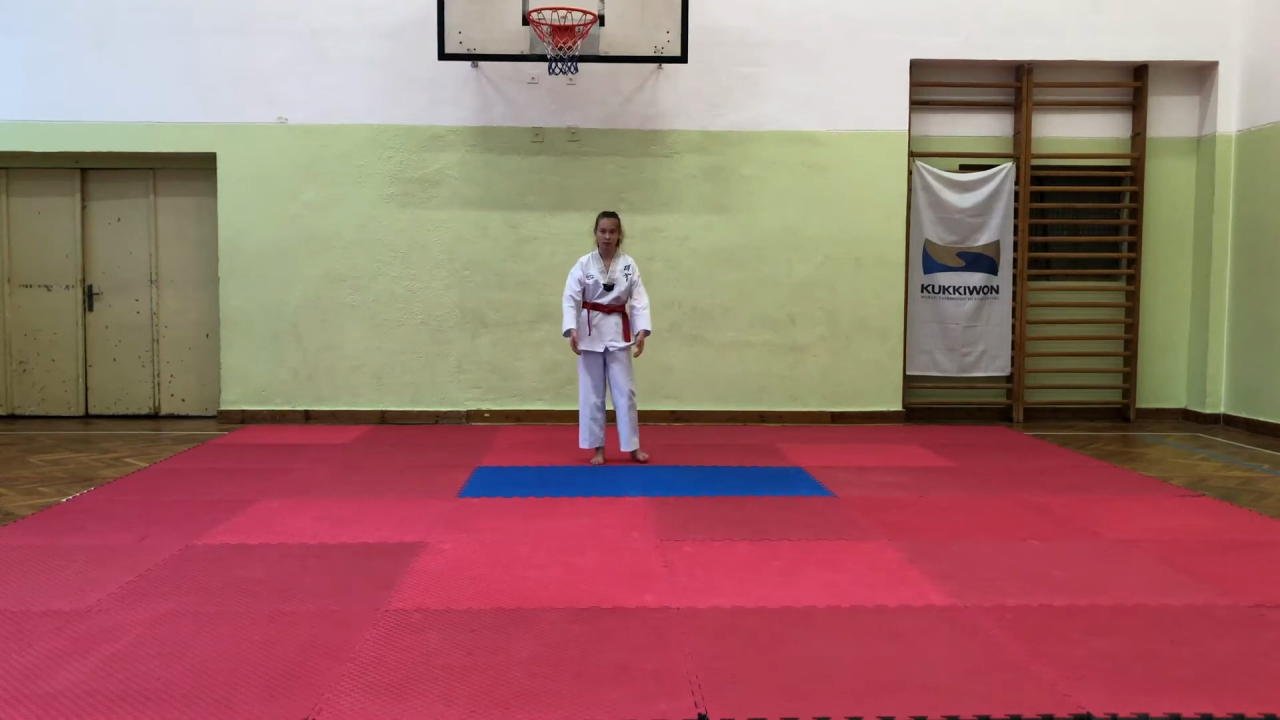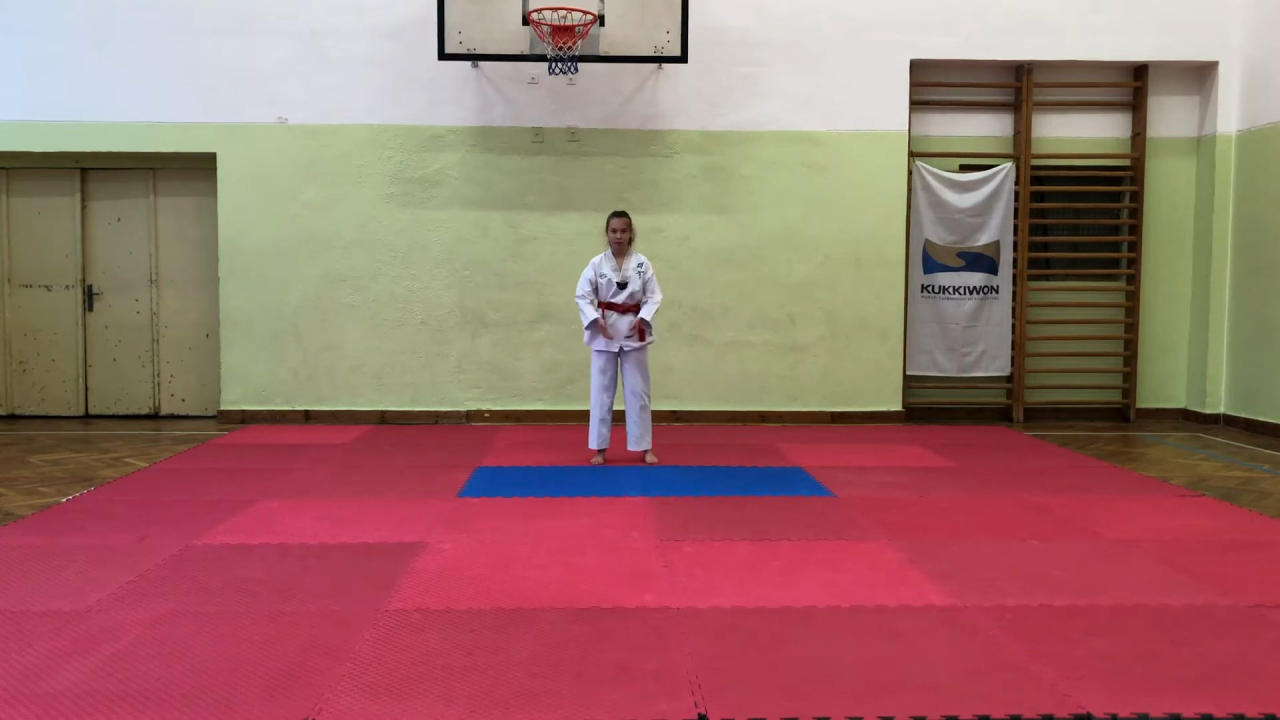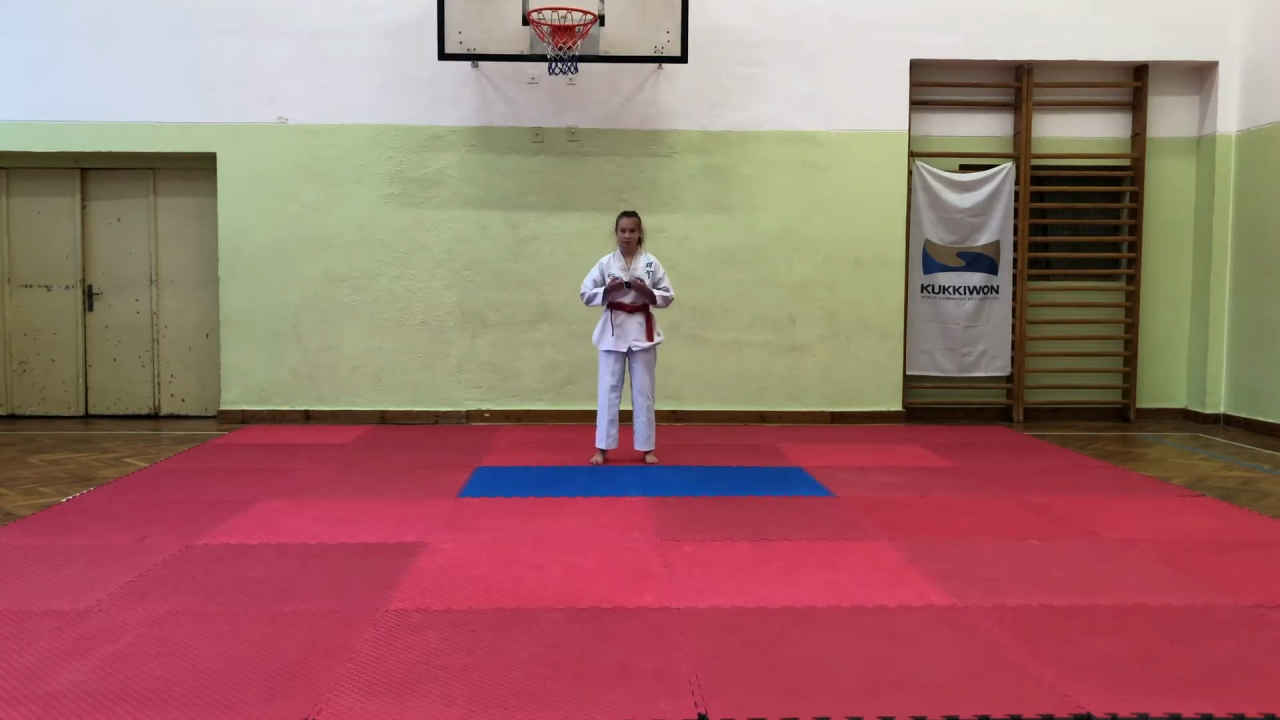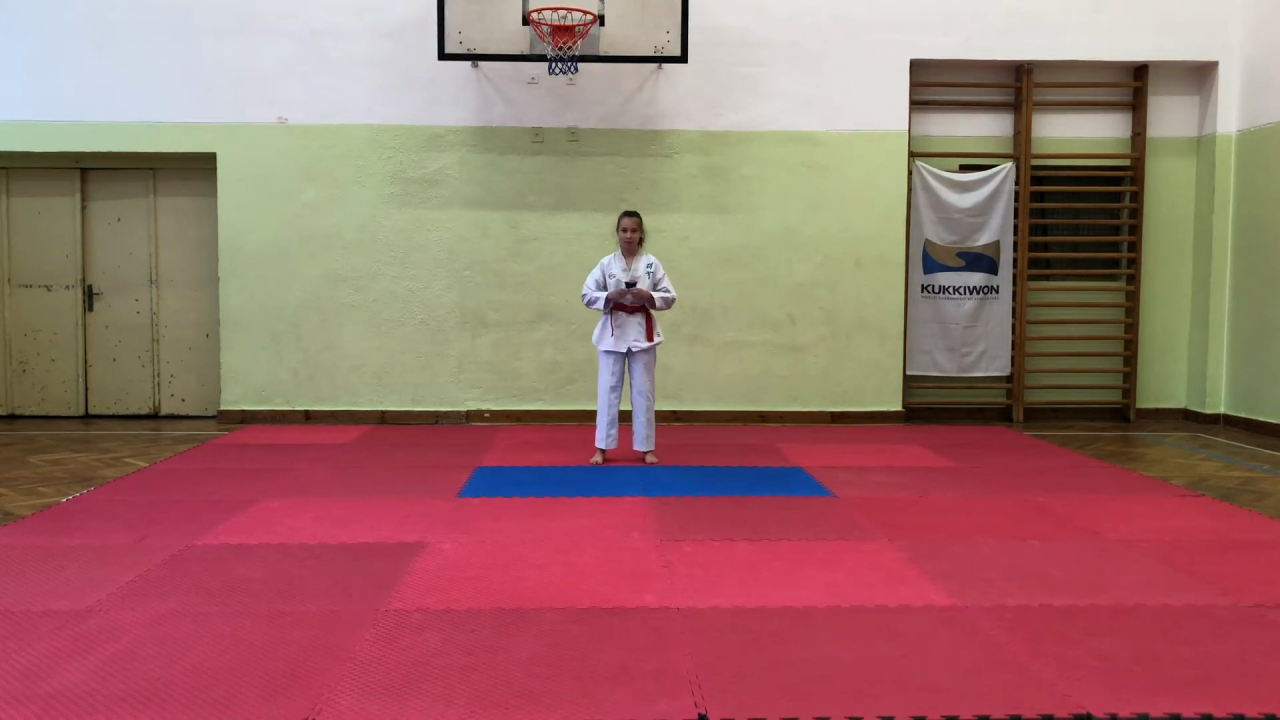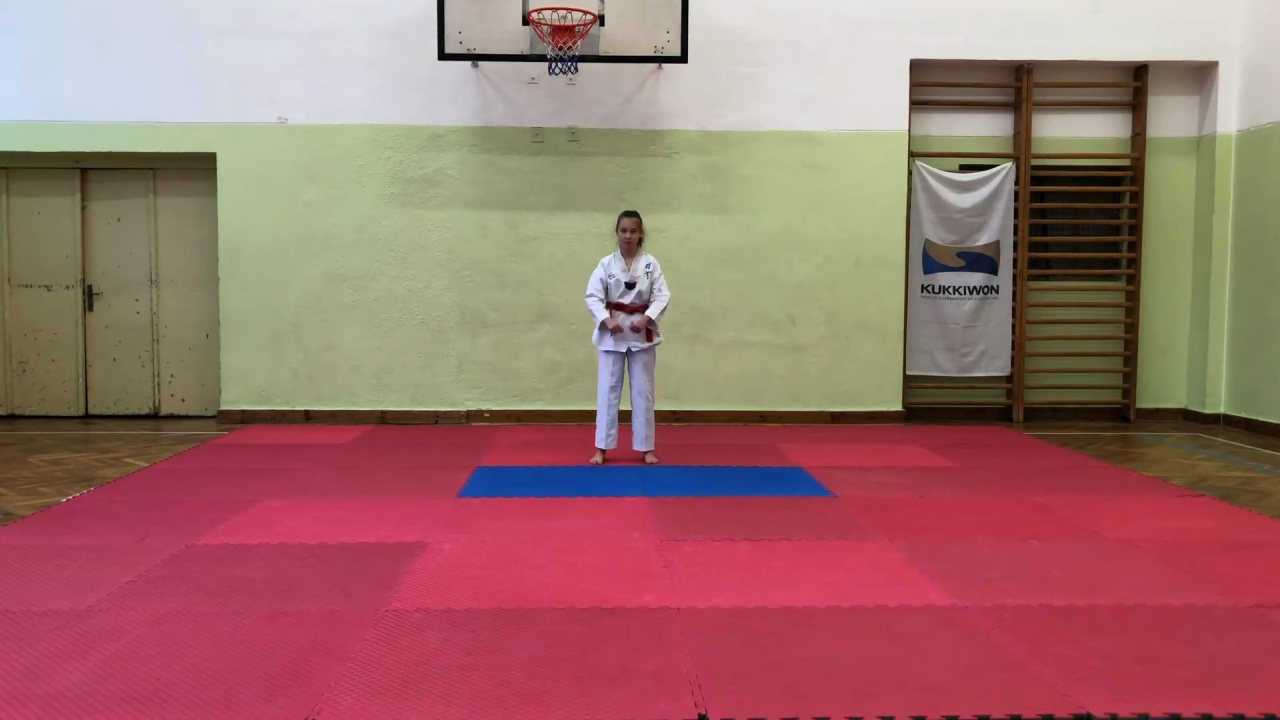
dt=0.4s
person 1, frame 1
left shoulder: (628, 264)
right shoulder: (584, 264)
left elbow: (640, 299)
right elbow: (570, 299)
left wrist: (642, 331)
right wrist: (571, 330)
left hip: (619, 331)
right hip: (589, 331)
left knee: (624, 389)
right knee: (592, 391)
left ankle: (632, 447)
right ankle: (597, 447)
person 1, frame 2
left shoulder: (642, 263)
right shoulder: (597, 264)
left elbow: (654, 297)
right elbow: (582, 297)
left wrist: (642, 320)
right wrist: (596, 321)
left hip: (634, 332)
right hip: (603, 333)
left knee: (638, 390)
right knee: (602, 390)
left ankle: (644, 447)
right ankle: (600, 447)
person 1, frame 3
left shoulder: (651, 263)
right shoulder: (606, 263)
left elbow: (668, 296)
right elbow: (585, 294)
left wrist: (648, 291)
right wrist: (607, 289)
left hip: (642, 330)
right hip: (613, 331)
left knee: (644, 390)
right knee: (609, 389)
left ankle: (647, 447)
right ankle: (603, 447)
person 1, frame 4
left shoulder: (652, 263)
right shoulder: (606, 264)
left elbow: (669, 297)
right elbow: (587, 295)
left wrist: (648, 296)
right wrist: (610, 297)
left hip: (642, 331)
right hip: (612, 331)
left knee: (643, 390)
right knee: (609, 389)
left ankle: (647, 447)
right ankle: (602, 447)
person 1, frame 5
left shoulder: (650, 263)
right shoulder: (606, 264)
left elbow: (662, 297)
right elbow: (593, 297)
left wrist: (646, 319)
right wrist: (607, 320)
left hip: (642, 332)
right hip: (612, 332)
left knee: (643, 390)
right knee: (608, 389)
left ankle: (646, 447)
right ankle: (602, 447)
